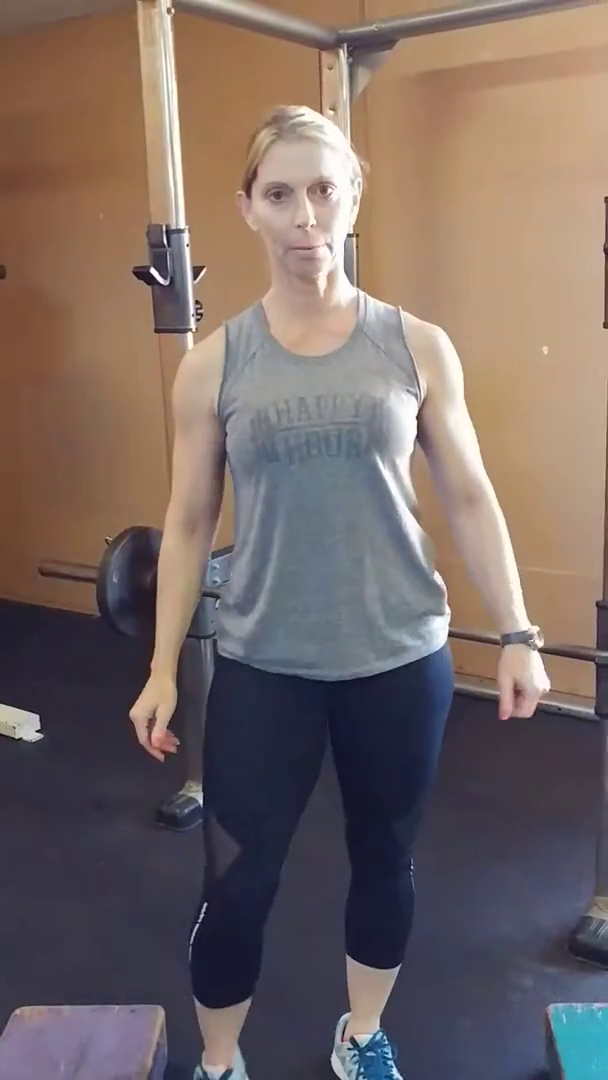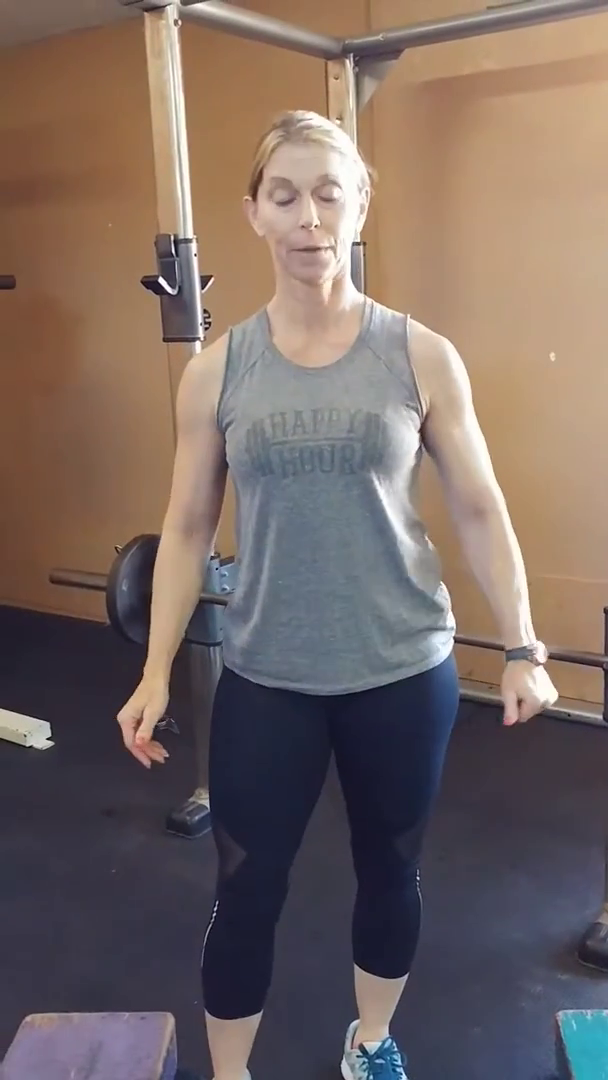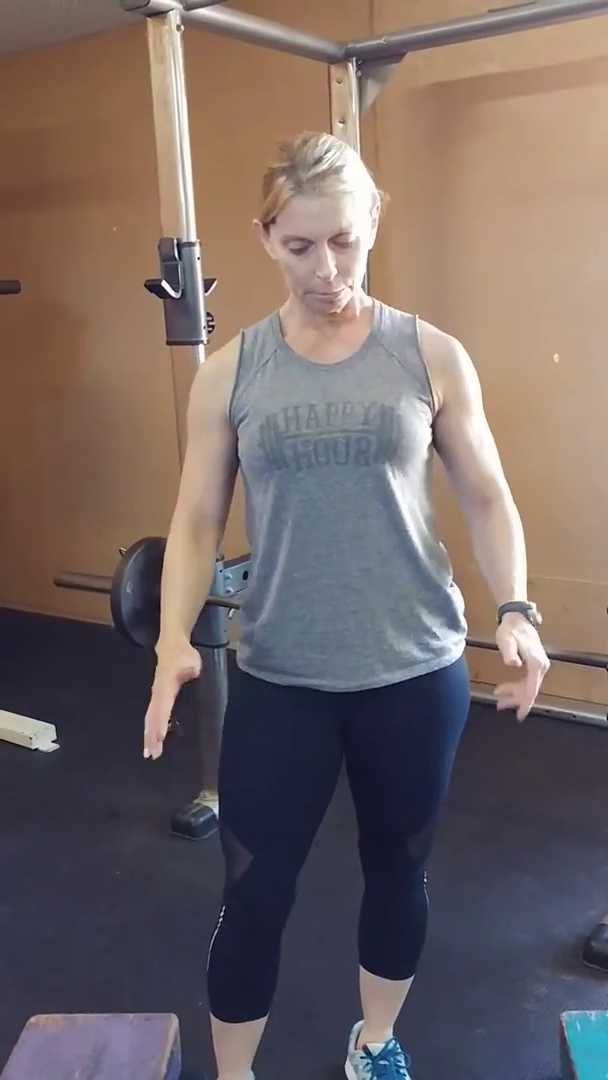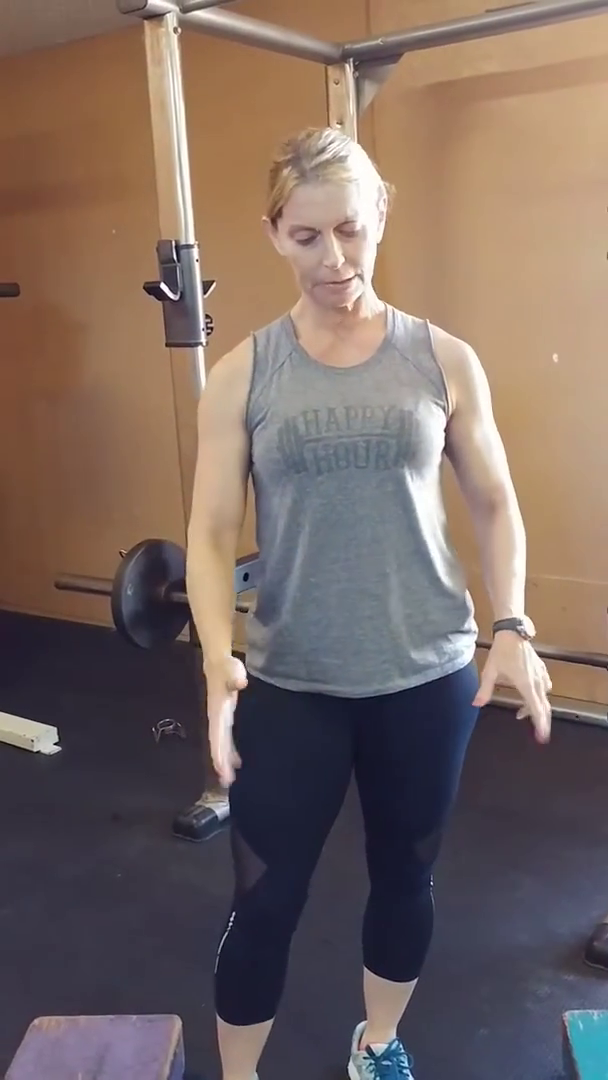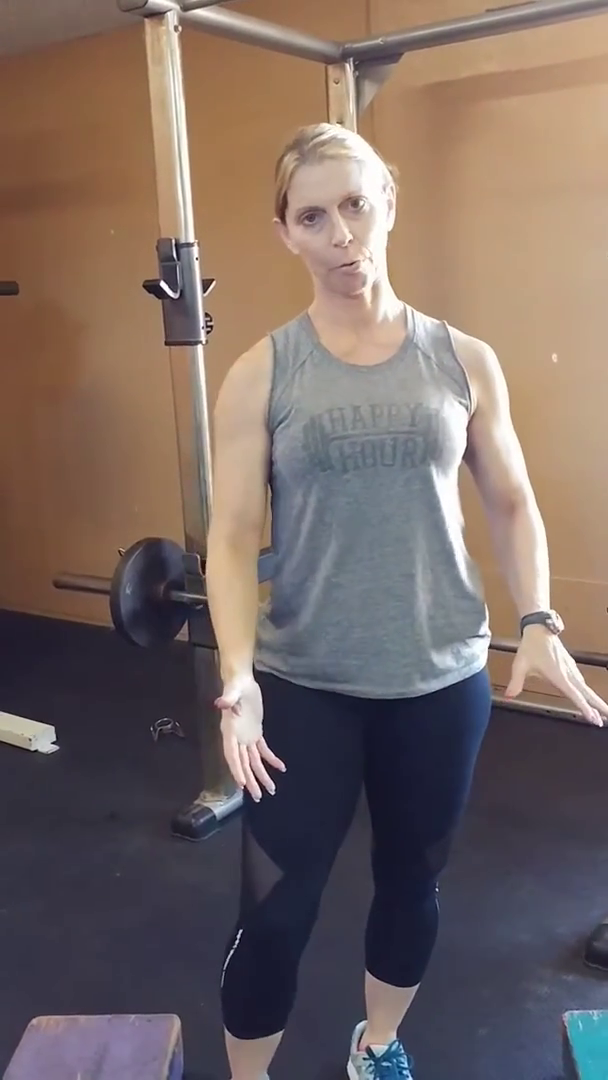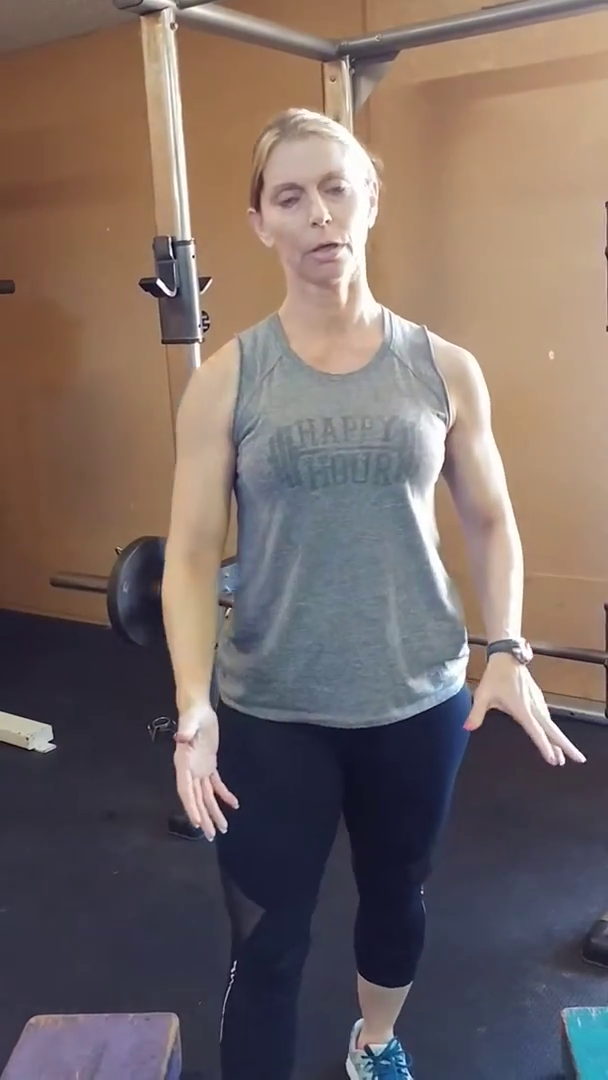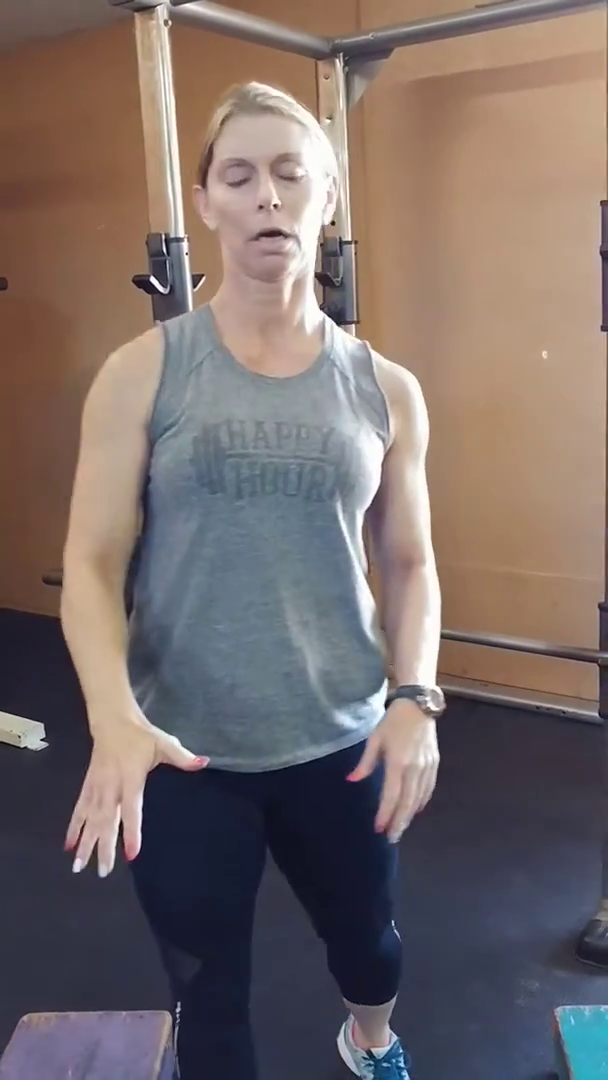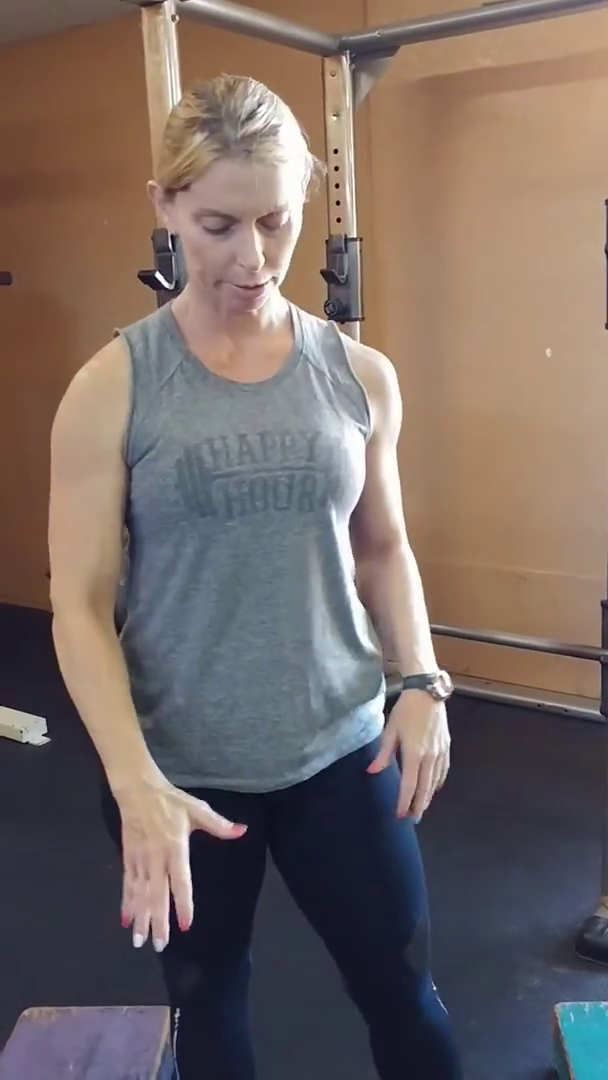
dt=0.5s
person 1, frame 1
left shoulder: (417, 347)
right shoulder: (214, 363)
left elbow: (469, 499)
right elbow: (188, 523)
left wrist: (516, 633)
right wrist: (162, 667)
left hip: (401, 660)
right hip: (263, 667)
left knee: (384, 861)
right knee: (234, 888)
person 1, frame 2
left shoulder: (421, 356)
right shoulder: (217, 370)
left elbow: (479, 509)
right elbow: (187, 528)
left wrist: (522, 647)
right wrist: (156, 671)
left hip: (404, 673)
right hip: (265, 681)
left knee: (390, 871)
right knee: (247, 892)
person 1, frame 3
left shoulder: (431, 355)
right shoulder: (231, 371)
left elbow: (488, 500)
right elbow: (195, 523)
left wrist: (515, 608)
right wrist: (173, 638)
left hip: (416, 672)
right hip: (279, 679)
left knee: (398, 871)
right knee: (254, 895)
person 1, frame 4
left shoulder: (445, 360)
right shoulder: (244, 372)
left elbow: (494, 506)
right elbow: (211, 535)
left wrist: (510, 627)
right wrist: (217, 659)
left hip: (428, 675)
right hip: (290, 684)
left knee: (405, 875)
right knee: (265, 899)
person 1, frame 5
left shoulder: (464, 361)
right shoulder: (261, 374)
left elbow: (511, 505)
right elbow: (232, 538)
right wrist: (236, 673)
left hip: (441, 679)
right hip: (305, 684)
left knee: (411, 883)
right knee: (275, 912)
person 1, frame 6
left shoulder: (446, 371)
right shoulder: (227, 380)
left elbow: (490, 524)
right elbow: (190, 555)
left wrist: (505, 650)
right wrist: (193, 702)
left hip: (419, 701)
right hip: (271, 712)
left knee: (396, 895)
right knee: (266, 948)
person 1, frame 7
left shoulder: (385, 389)
right shoulder: (142, 372)
left elbow: (410, 565)
right elbow: (89, 564)
left wrist: (414, 696)
right wrist: (113, 716)
left hip: (338, 739)
right hip: (183, 750)
left knee: (364, 933)
right knee: (210, 992)
person 1, frame 8
left shoulder: (359, 374)
right shoulder: (111, 388)
right elbow: (79, 604)
left wrist: (419, 682)
right wrist: (139, 785)
left hip: (338, 750)
right hip: (181, 773)
left knee: (404, 996)
